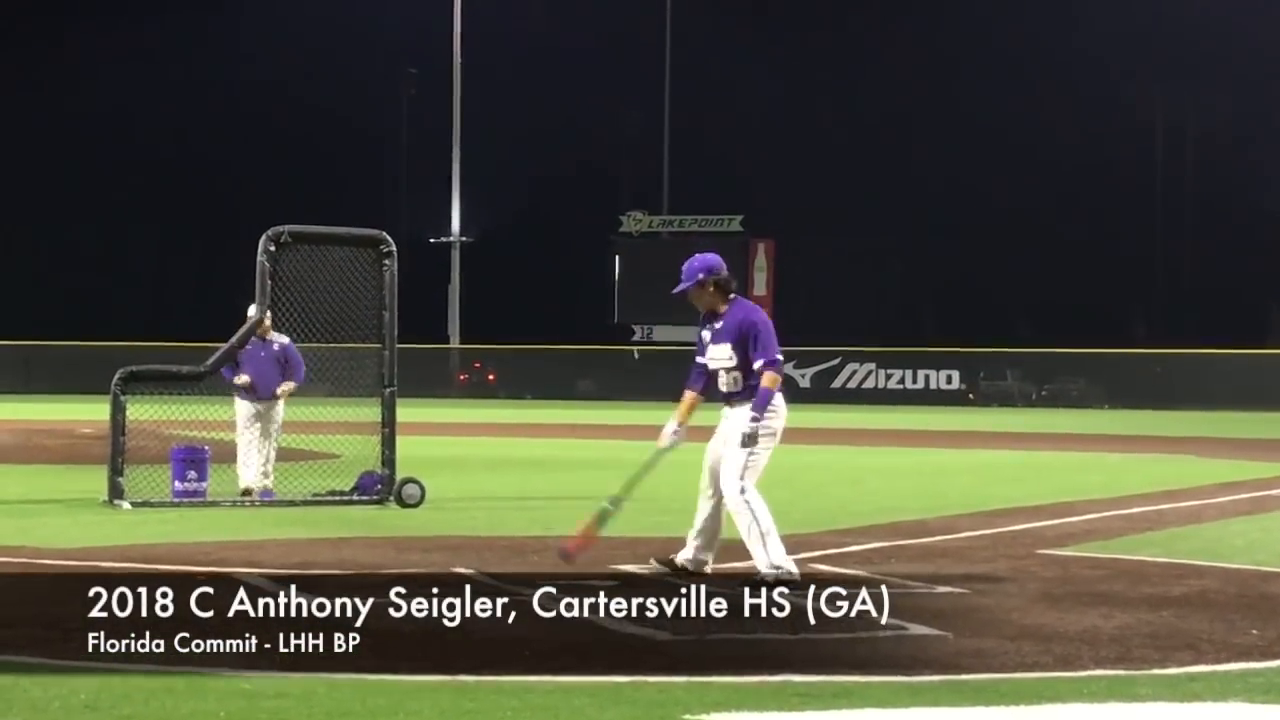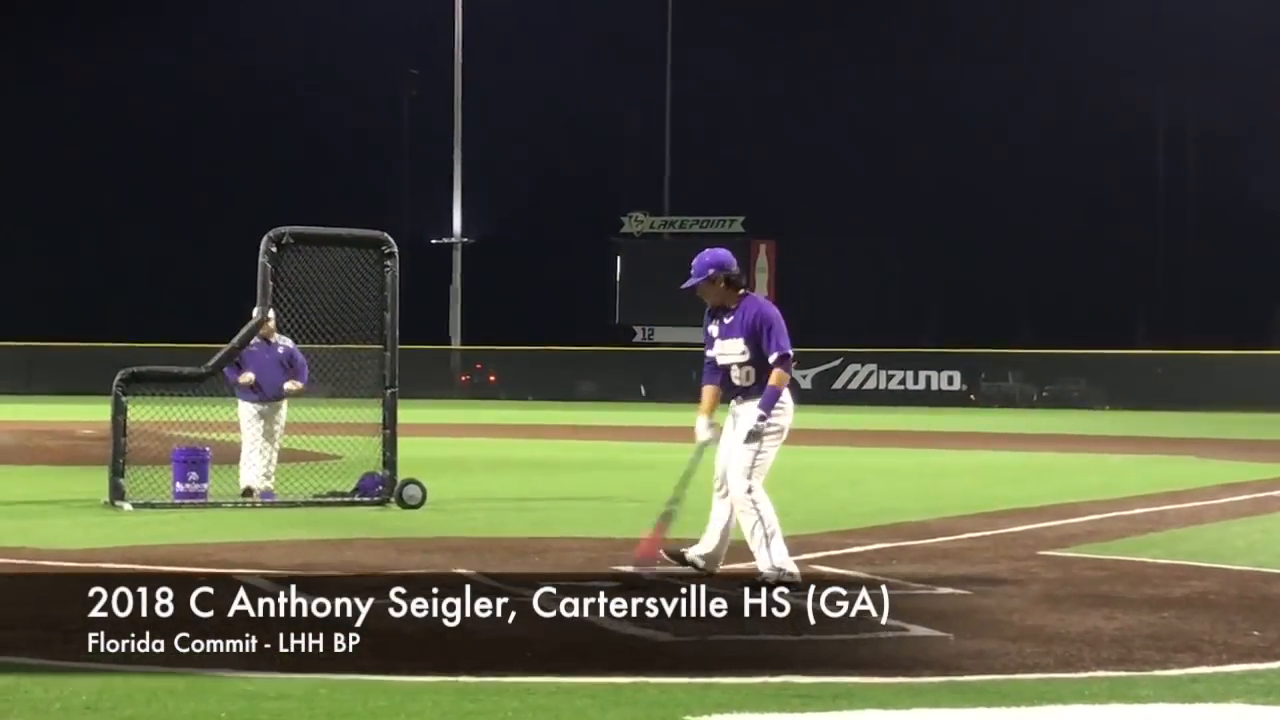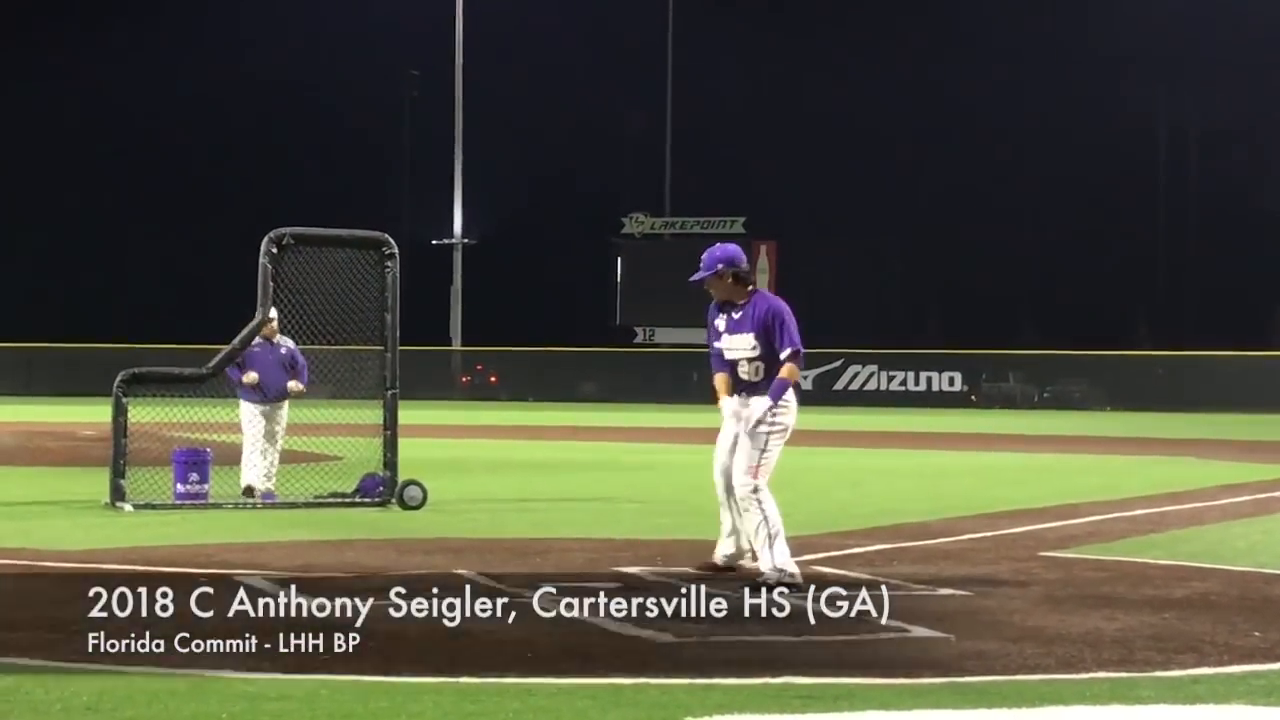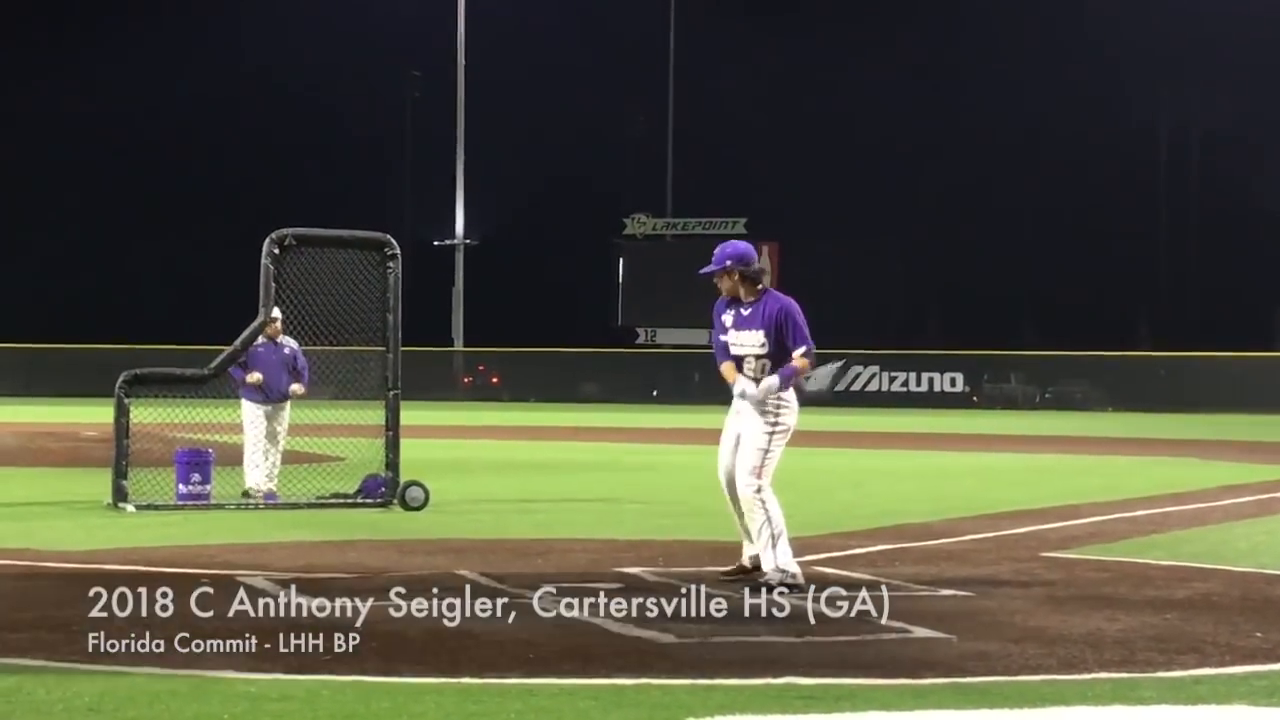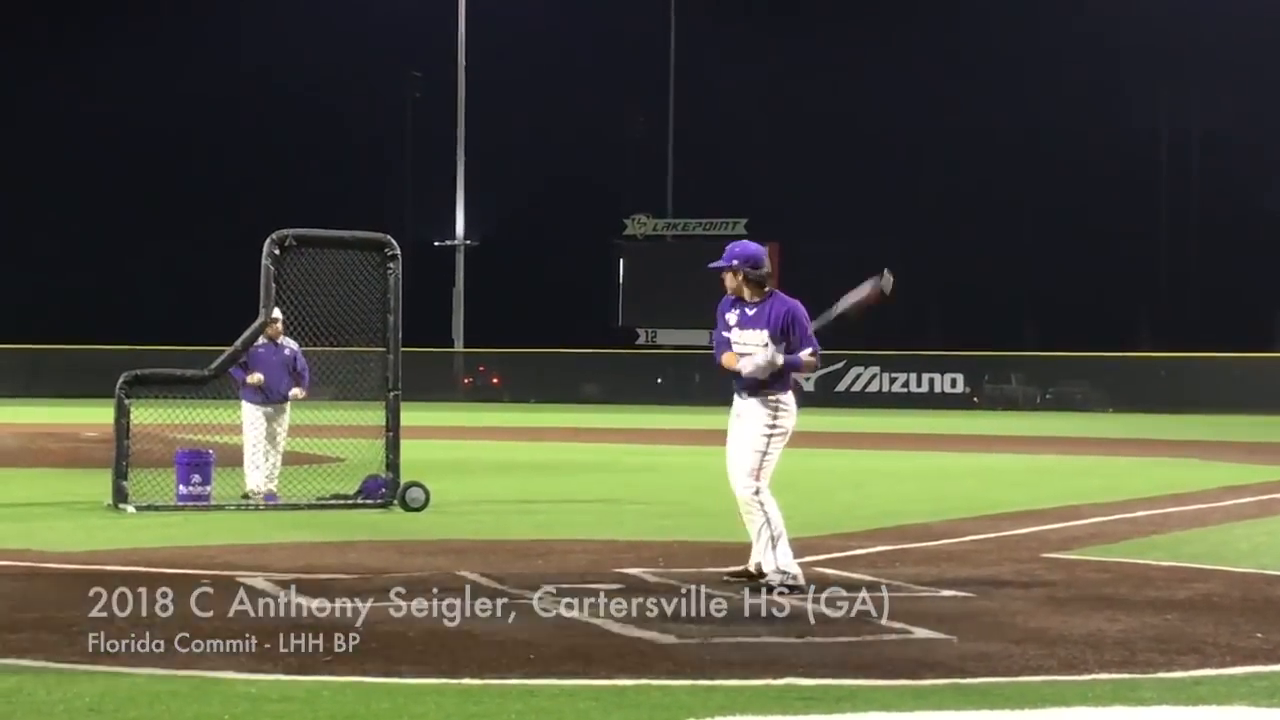
dt=0.1s
person 1, frame 1
left shoulder: (748, 317)
right shoulder: (707, 322)
left elbow: (772, 370)
right elbow: (699, 375)
left wrist: (756, 415)
right wrist: (678, 421)
left hip: (760, 410)
right hip: (732, 411)
left knee: (736, 486)
right knee: (712, 480)
left ankle: (778, 568)
right ankle: (694, 557)
person 1, frame 2
left shoulder: (761, 311)
right shoulder: (713, 317)
left elbow: (783, 366)
right elbow: (712, 370)
left wrist: (763, 412)
right wrist: (705, 417)
left hip: (767, 407)
right hip: (739, 408)
left knee: (743, 485)
right knee: (724, 480)
left ankle: (781, 569)
right ankle: (706, 554)
person 1, frame 3
left shoulder: (771, 307)
right shoulder: (718, 311)
left elbow: (793, 360)
right elbow: (718, 362)
left wrist: (768, 401)
right wrist: (726, 400)
left hip: (772, 405)
right hip: (740, 403)
left knee: (748, 483)
right knee: (725, 475)
left ankle: (780, 570)
right ankle: (731, 552)
person 1, frame 4
left shoulder: (781, 307)
right shoulder: (723, 307)
left elbow: (805, 358)
right elbow: (722, 355)
left wrist: (778, 380)
right wrist: (739, 383)
left hip: (774, 403)
right hip: (744, 402)
left knee: (753, 483)
right knee: (729, 475)
left ankle: (784, 572)
right ankle: (757, 556)
person 1, frame 5
left shoulder: (786, 309)
right shoulder: (728, 306)
left elbow: (812, 361)
right elbow: (722, 353)
left wrist: (782, 359)
right wrist: (744, 362)
left hip: (772, 406)
right hip: (742, 403)
left knee: (751, 486)
right knee: (741, 483)
left ankle: (786, 574)
right ankle: (764, 562)
person 2, frame 1
left shoulder: (283, 342)
left elbow: (298, 364)
right elbow: (225, 364)
left wrist: (293, 383)
right wrist: (234, 378)
left hip: (274, 402)
right hip: (246, 401)
left knee: (269, 443)
right knee: (247, 442)
left ankle: (265, 484)
right ankle: (247, 485)
person 2, frame 2
left shoulder: (287, 345)
left elbow: (301, 366)
right elbow: (228, 365)
left wrist: (299, 382)
right wrist: (238, 378)
left hip: (277, 403)
right hip: (249, 402)
left knee: (271, 445)
right knee: (250, 443)
left ankle: (266, 486)
right ankle: (249, 485)
person 2, frame 3
left shoulder: (289, 346)
right shoulder: (246, 344)
left elbow: (301, 368)
right elbow: (230, 365)
left wrist: (300, 383)
right wrist: (241, 378)
left hip: (279, 404)
right hip: (251, 403)
left knee: (273, 446)
right knee: (252, 443)
left ankle: (267, 487)
right ankle: (250, 486)
person 2, frame 4
left shoulder: (291, 346)
right shoulder: (250, 344)
left elbow: (302, 370)
right elbow: (233, 364)
left wrist: (301, 386)
right wrist: (245, 378)
left hip: (280, 405)
right hip: (253, 403)
left knee: (275, 447)
right knee: (254, 444)
left ankle: (269, 488)
right ankle: (253, 487)
person 2, frame 5
left shoulder: (292, 347)
right shoulder: (250, 344)
left elbow: (302, 371)
right elbow: (234, 365)
left wrist: (302, 389)
right wrist: (246, 378)
left hip: (281, 406)
right hip: (253, 404)
left knee: (276, 448)
right knee: (254, 446)
left ankle: (270, 489)
right ankle: (254, 489)
